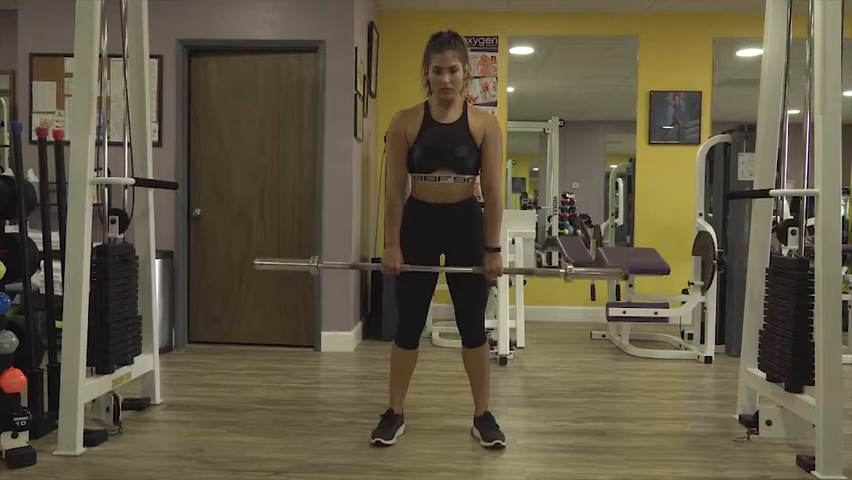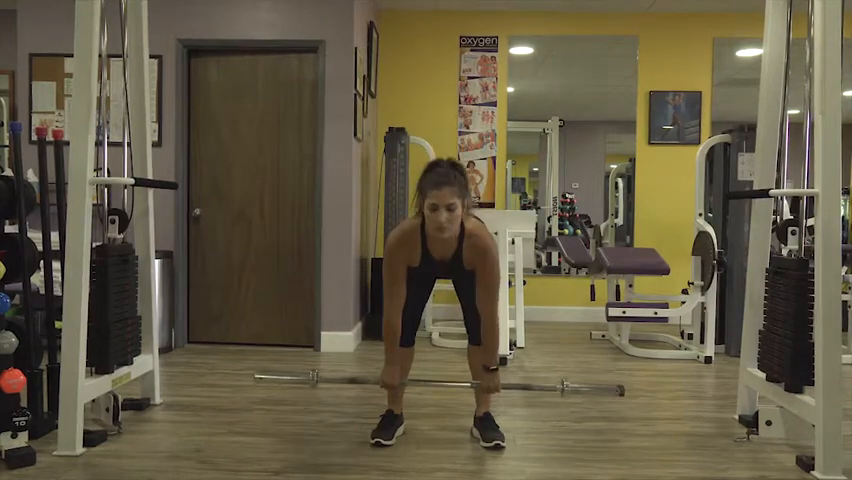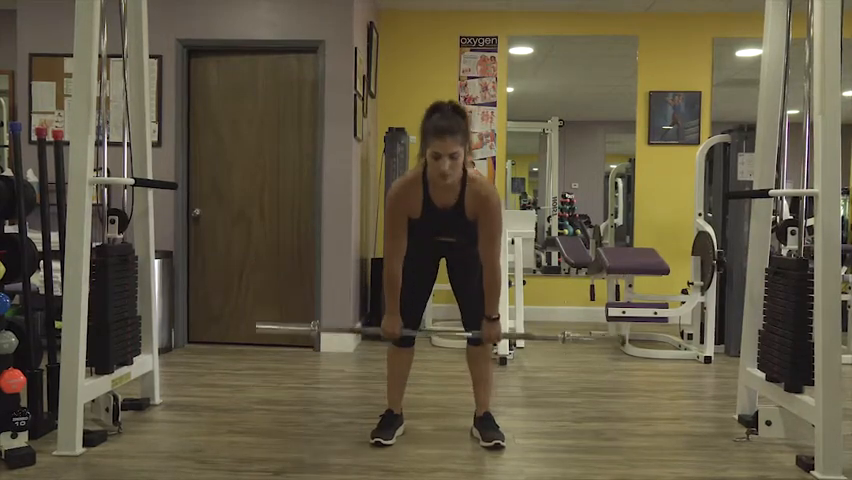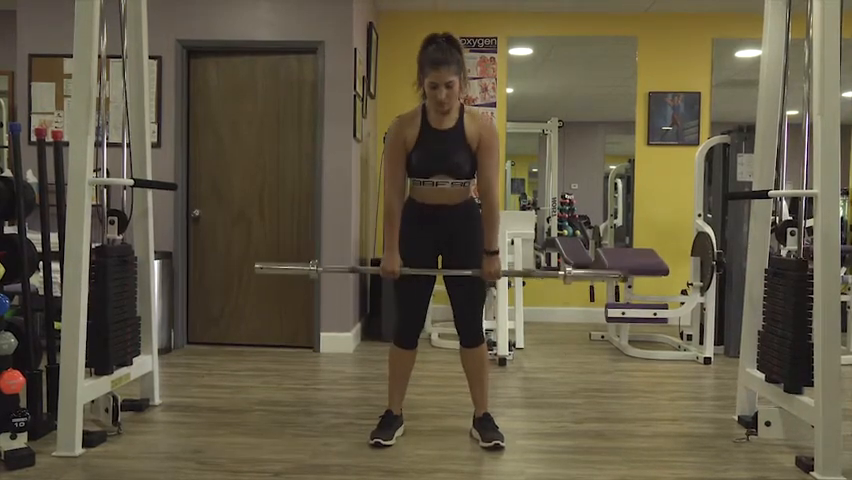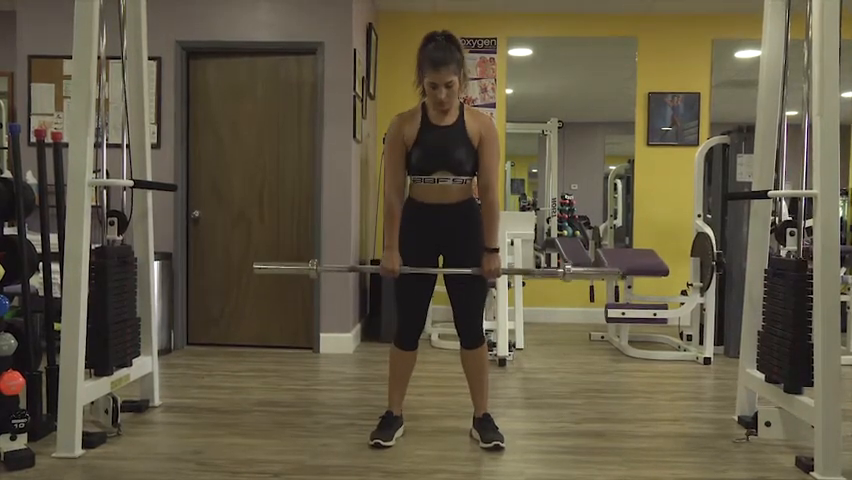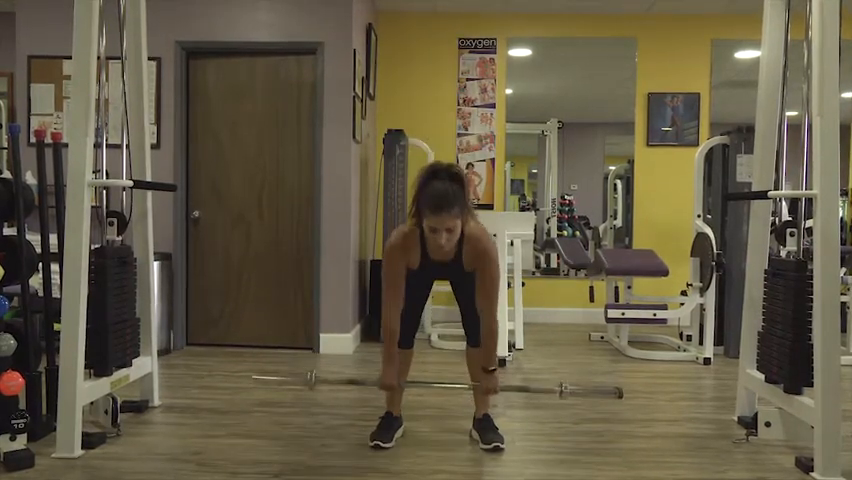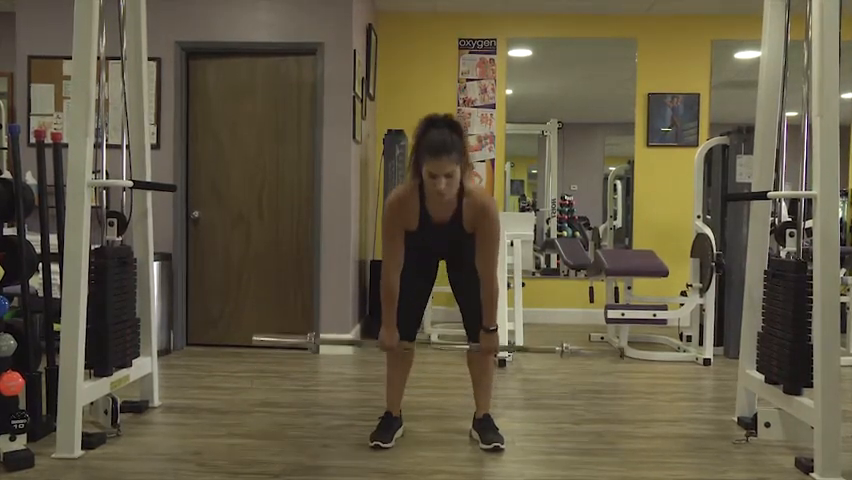
dt=0.7s
person 1, frame 1
left shoulder: (485, 123)
right shoulder: (405, 122)
left elbow: (493, 189)
right elbow: (394, 188)
left wrist: (493, 248)
right wrist: (391, 245)
left hip: (466, 226)
right hip: (418, 226)
left knee: (473, 327)
right knee: (409, 325)
left ankle: (483, 416)
right ankle: (394, 413)
person 1, frame 2
left shoulder: (481, 242)
right shoulder: (401, 240)
left elbow: (488, 315)
right elbow: (393, 312)
left wrist: (490, 367)
right wrist: (391, 364)
left knee: (478, 329)
right knee: (404, 329)
left ankle: (483, 417)
right ankle: (394, 414)
person 1, frame 3
left shoulder: (484, 193)
right shoulder: (403, 191)
left elbow: (490, 262)
right elbow: (394, 259)
left wrist: (492, 318)
right wrist: (392, 313)
left hip: (465, 247)
right hip: (420, 246)
left knee: (477, 328)
right knee: (404, 328)
left ankle: (483, 416)
right ankle: (393, 414)
person 1, frame 4
left shoulder: (481, 128)
right shoulder: (403, 127)
left elbow: (489, 194)
right elbow: (393, 193)
left wrist: (491, 251)
right wrist: (390, 249)
left hip: (464, 226)
right hip: (416, 226)
left knee: (470, 326)
right knee: (407, 325)
left ankle: (482, 416)
right ankle: (393, 414)
person 1, frame 5
left shoulder: (481, 125)
right shoulder: (403, 125)
left elbow: (490, 191)
right elbow: (392, 191)
left wrist: (491, 249)
right wrist: (390, 248)
left hip: (465, 227)
right hip: (416, 226)
left knee: (471, 328)
right knee: (408, 326)
left ankle: (482, 417)
right ankle: (393, 415)
person 1, frame 6
left shoulder: (482, 244)
right shoulder: (400, 243)
left elbow: (488, 317)
right elbow: (391, 314)
left wrist: (489, 368)
right wrist: (389, 365)
left knee: (476, 330)
right knee: (403, 330)
left ankle: (482, 418)
right ankle: (393, 416)
person 1, frame 7
left shoulder: (482, 204)
right shoulder: (399, 202)
left elbow: (487, 274)
right elbow: (391, 271)
left wrist: (490, 329)
right wrist: (388, 327)
left hip: (464, 253)
right hip: (418, 252)
left knee: (477, 333)
right knee: (405, 332)
left ankle: (482, 418)
right ankle: (392, 416)
